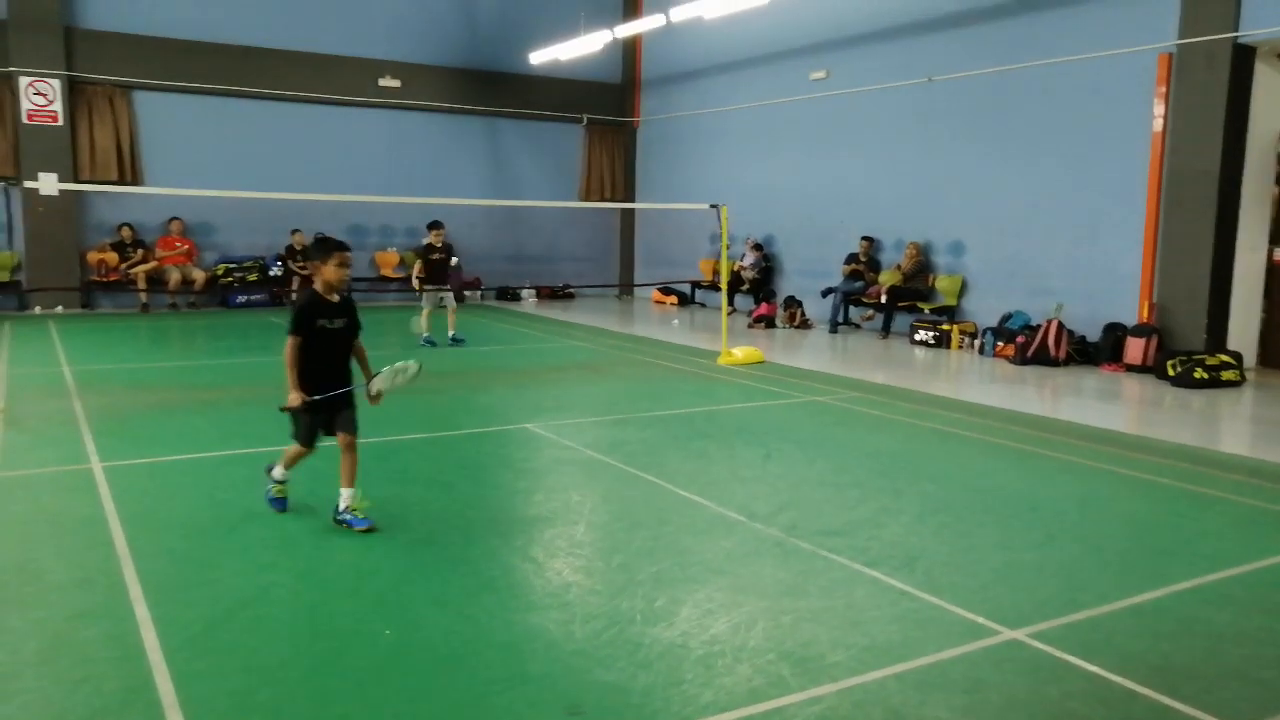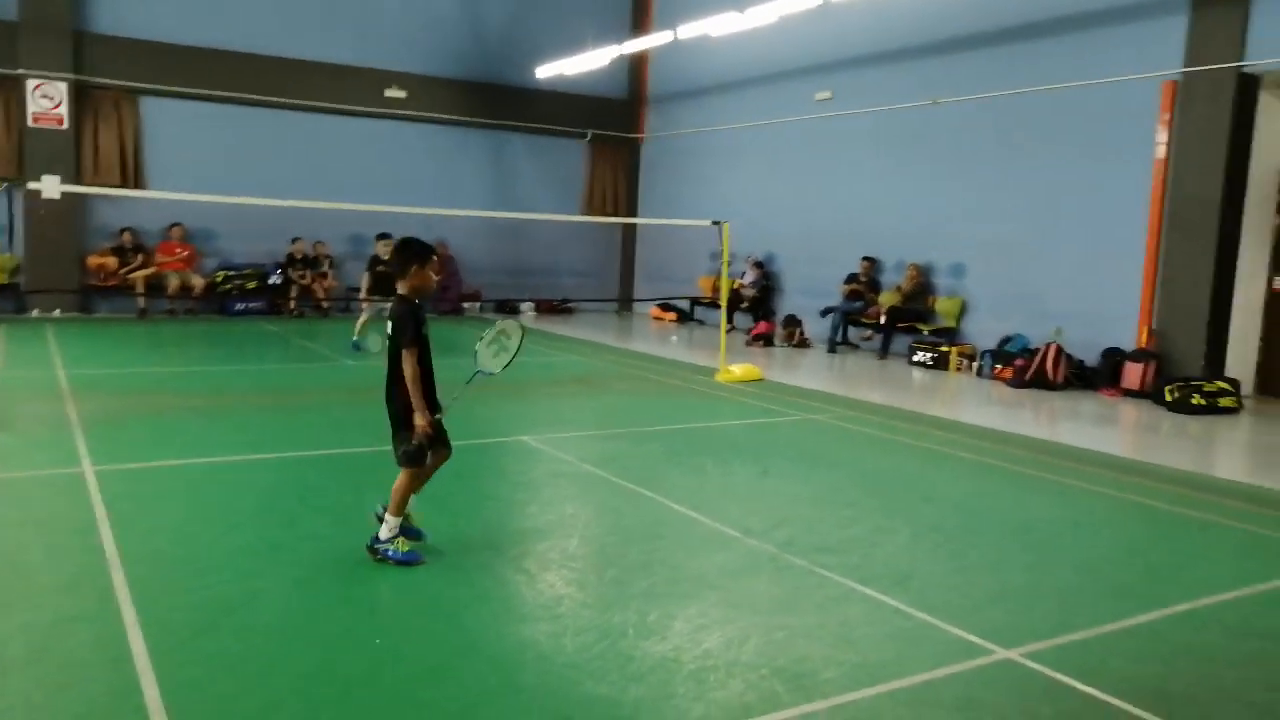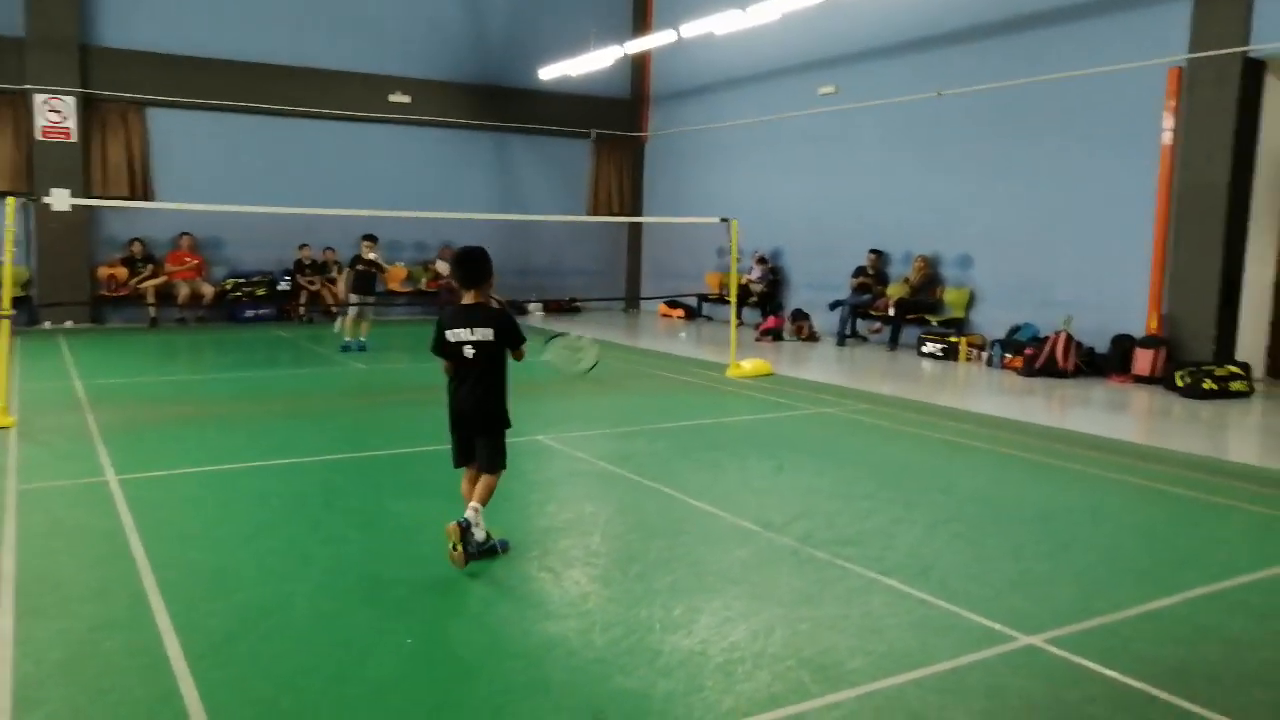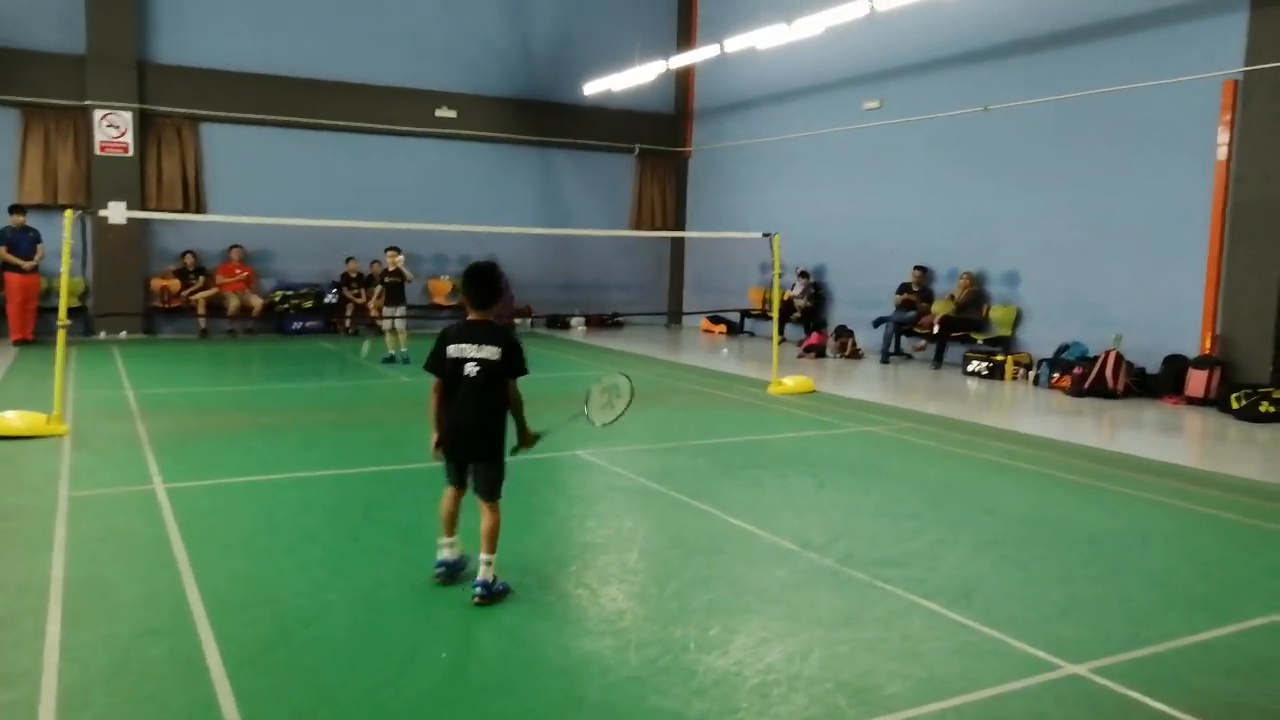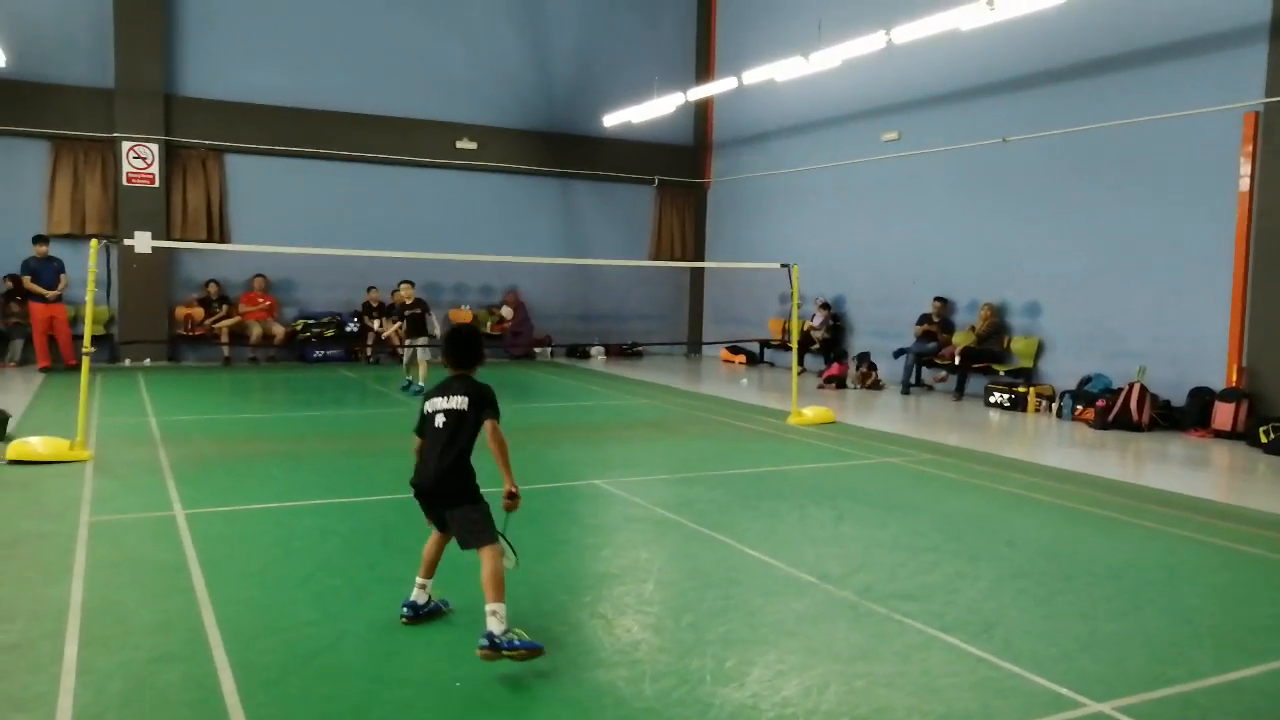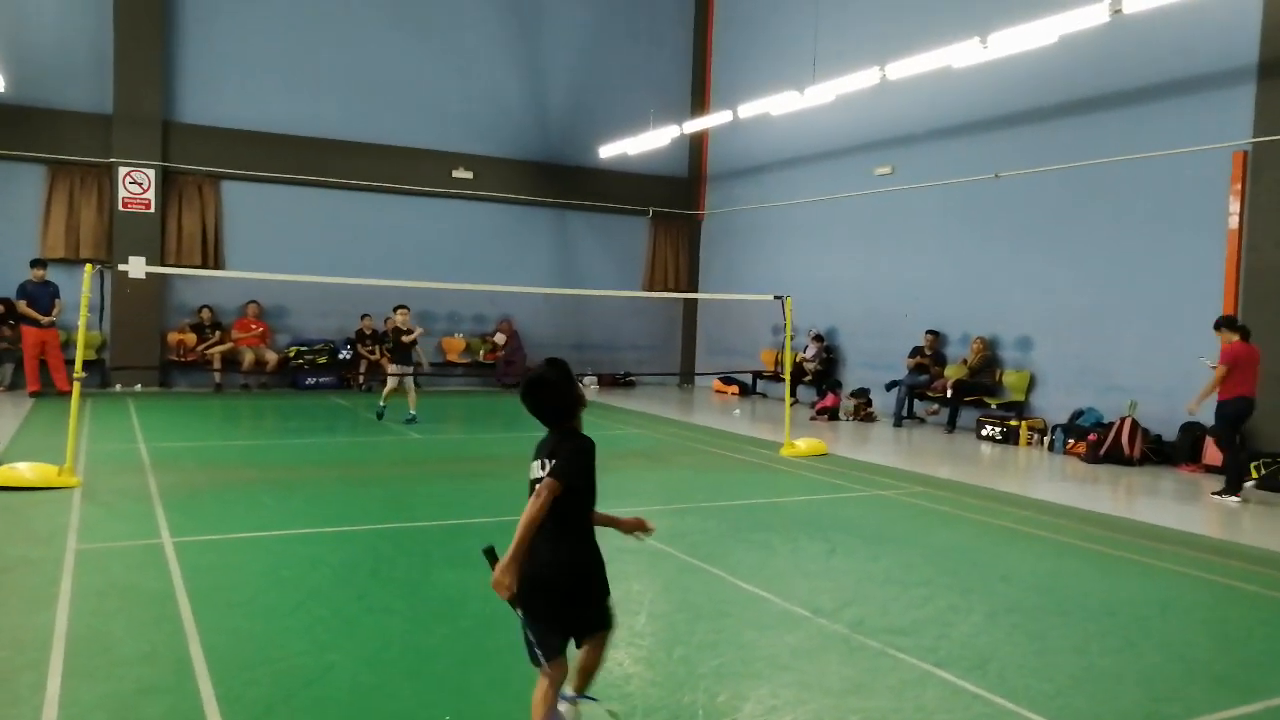
dt=0.7s
person 1, frame 1
left shoulder: (347, 304)
right shoulder: (306, 305)
left elbow: (355, 344)
right elbow: (292, 349)
left wrist: (370, 378)
right wrist: (293, 389)
left hip: (341, 388)
right hip: (314, 391)
left knee: (348, 441)
right knee: (305, 445)
left ankle: (346, 507)
right ankle: (277, 474)
person 1, frame 2
left shoulder: (406, 308)
right shoulder: (408, 312)
right elbow: (409, 364)
left wrist: (428, 404)
right wrist: (419, 410)
left hip: (423, 402)
right hip: (410, 405)
left knee: (441, 452)
right knee: (413, 466)
left ankle: (394, 513)
right ankle: (385, 539)
person 1, frame 3
left shoulder: (447, 319)
right shoulder: (500, 317)
left elbow: (448, 366)
right elbow: (518, 355)
left hip: (459, 408)
right hip: (489, 408)
left knee: (471, 471)
right knee: (491, 472)
left ankle: (478, 535)
right ankle: (468, 522)
person 1, frame 4
left shoulder: (448, 336)
right shoulder: (506, 339)
left elbow: (437, 387)
right elbow: (512, 394)
left wrist: (436, 429)
right wrist: (522, 428)
left hip: (453, 431)
right hip: (487, 433)
left knee: (454, 489)
right knee: (489, 504)
left ankle: (447, 557)
right ankle: (485, 581)
person 1, frame 5
left shoulder: (433, 393)
right shoulder: (480, 392)
right elbow: (492, 433)
right wrist: (510, 483)
left hip: (423, 481)
right hip: (456, 482)
left knee: (442, 530)
right knee: (491, 550)
left ankle: (418, 601)
right ankle: (496, 635)
person 1, frame 6
left shoulder: (545, 447)
right shoulder: (579, 447)
right elbow: (543, 497)
left wrist: (619, 523)
right wrist: (512, 558)
left hip: (534, 573)
right hip: (574, 569)
left knee: (553, 670)
right knee: (598, 632)
